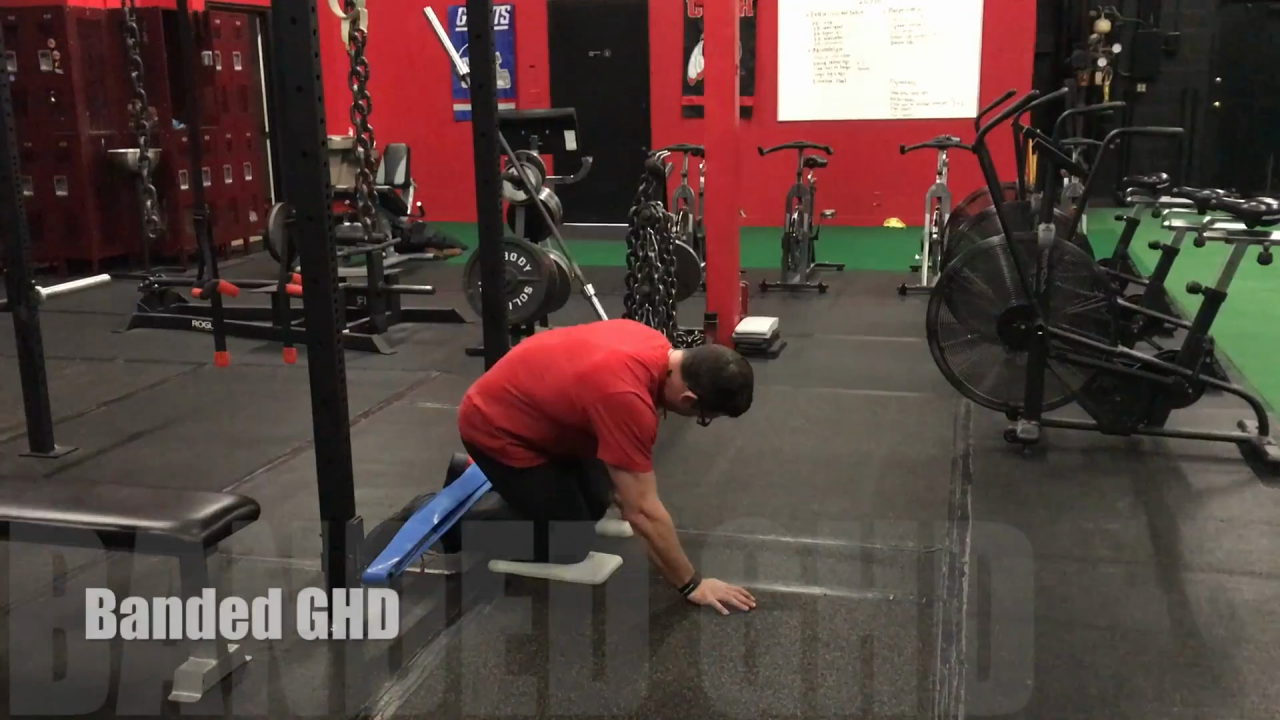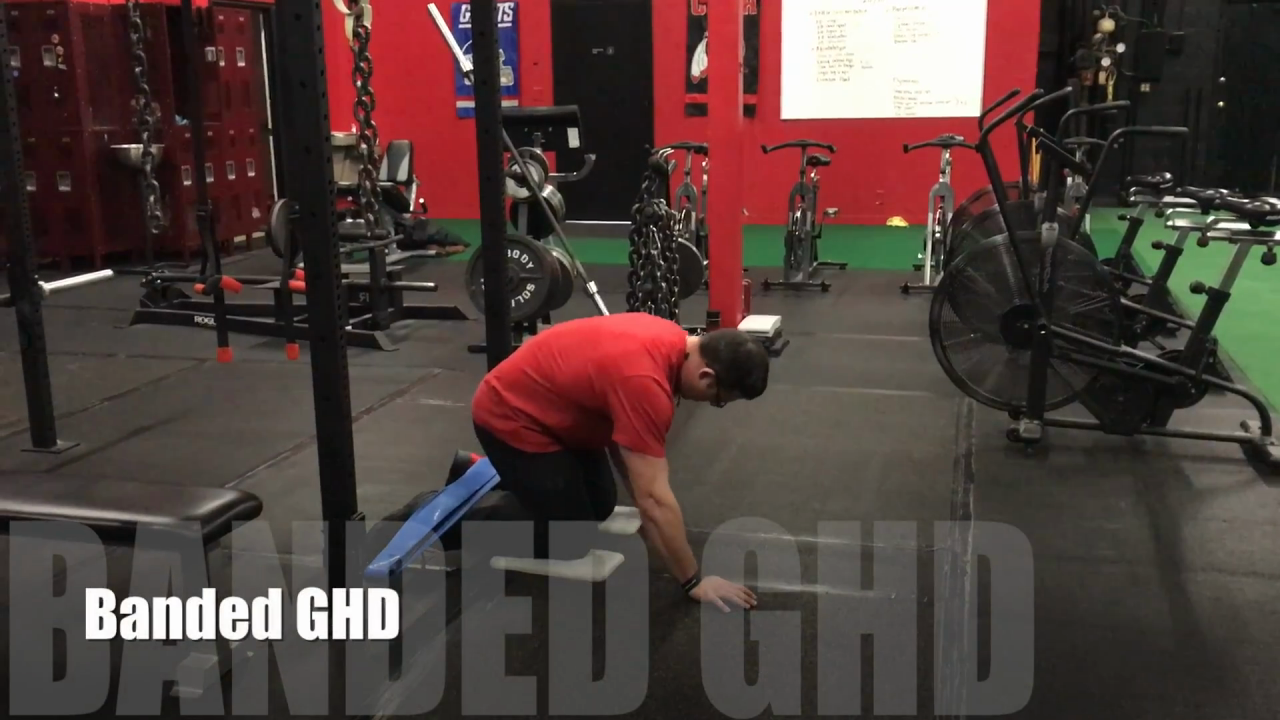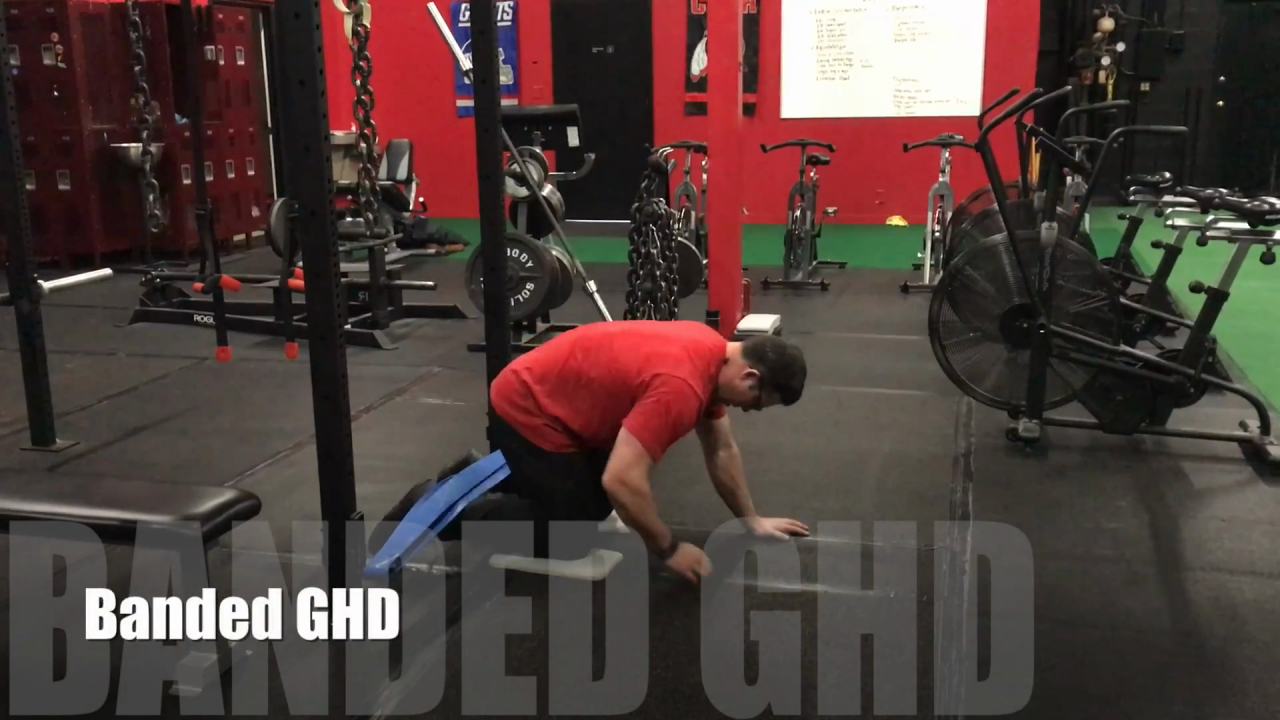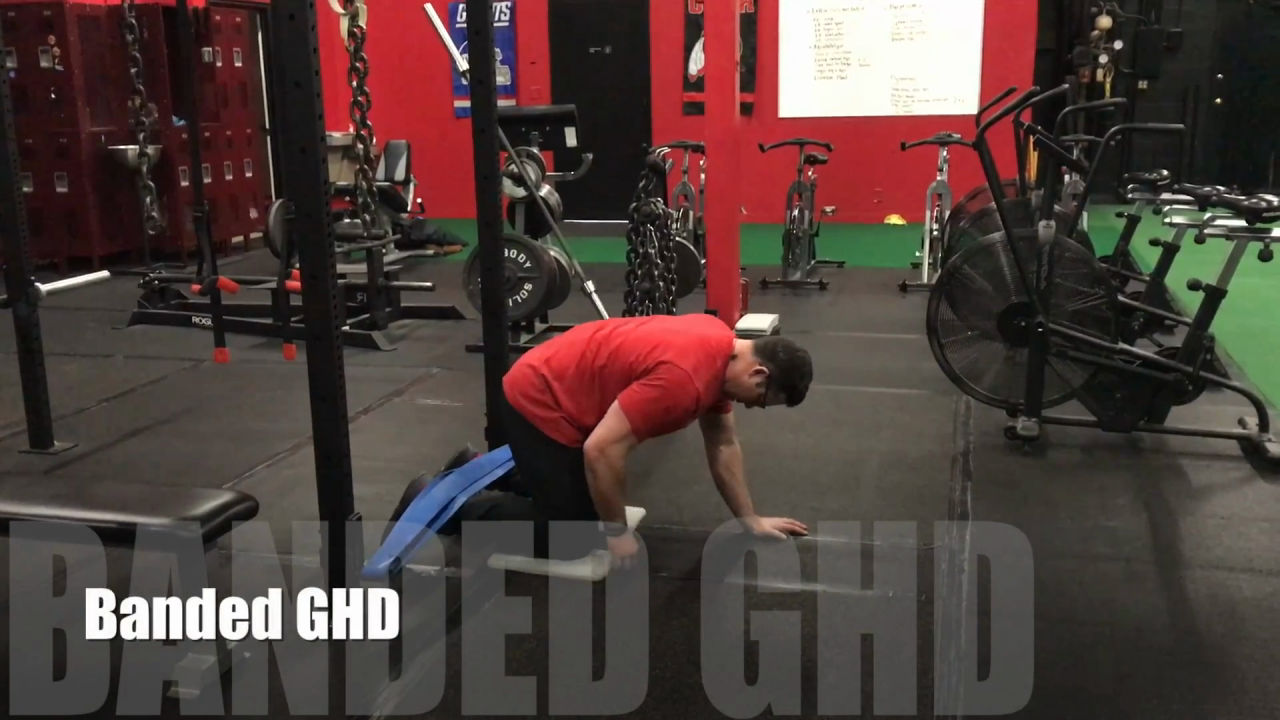
dt=0.4s
person 1, frame 1
left shoulder: (657, 349)
right shoulder: (626, 396)
right elbow: (642, 511)
left wrist: (615, 484)
right wrist: (693, 585)
left hip: (532, 409)
right hip: (496, 428)
left knee: (596, 506)
right knee: (568, 545)
person 1, frame 2
left shoulder: (673, 343)
right shoulder: (645, 380)
right elbow: (653, 498)
left wrist: (635, 486)
right wrist: (694, 582)
left hip: (547, 405)
right hip: (511, 417)
left knee: (601, 507)
person 1, frame 3
left shoulder: (715, 356)
right shoulder: (682, 386)
left elbow: (721, 450)
right elbow: (622, 481)
left wrist: (751, 520)
right wrist: (669, 550)
left hip: (558, 400)
right hip: (526, 409)
left knee: (597, 507)
right ankle: (456, 511)
person 1, frame 4
left shoulder: (722, 349)
right shoulder: (687, 377)
left elbow: (724, 443)
right elbow: (601, 450)
left wrist: (749, 519)
right wrist: (616, 532)
left hip: (569, 393)
right hip: (541, 403)
left knee: (589, 503)
